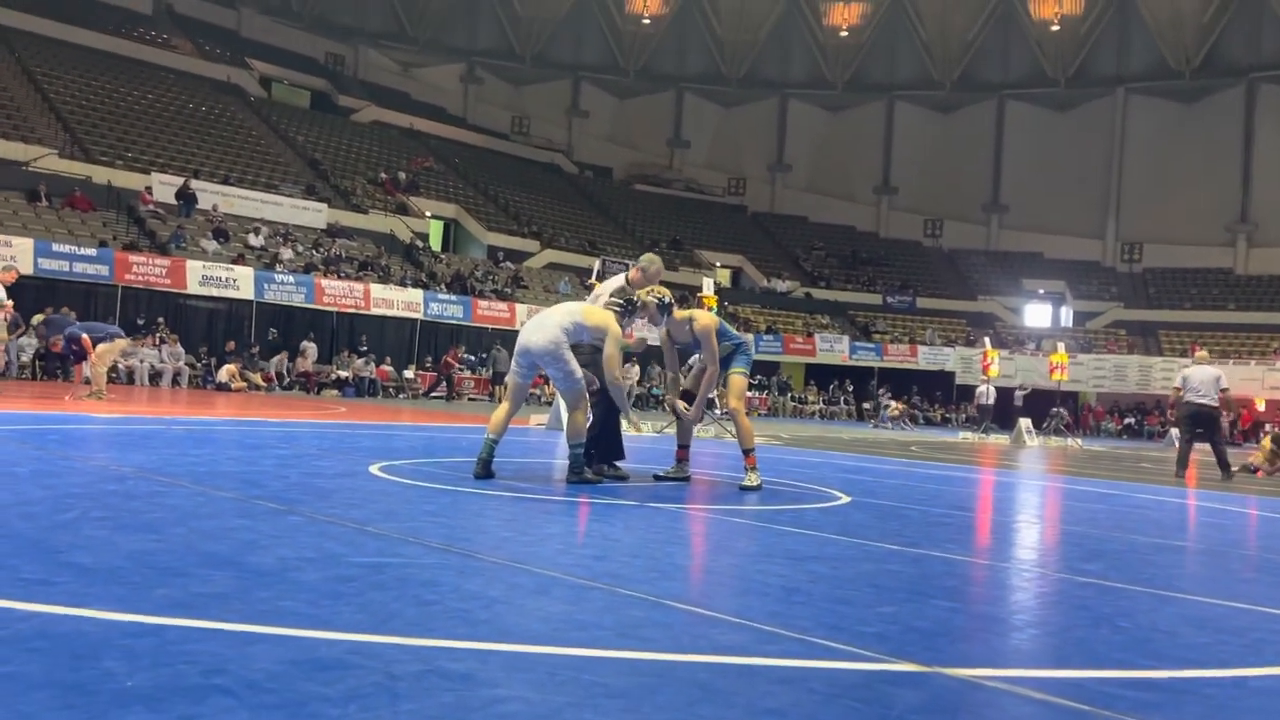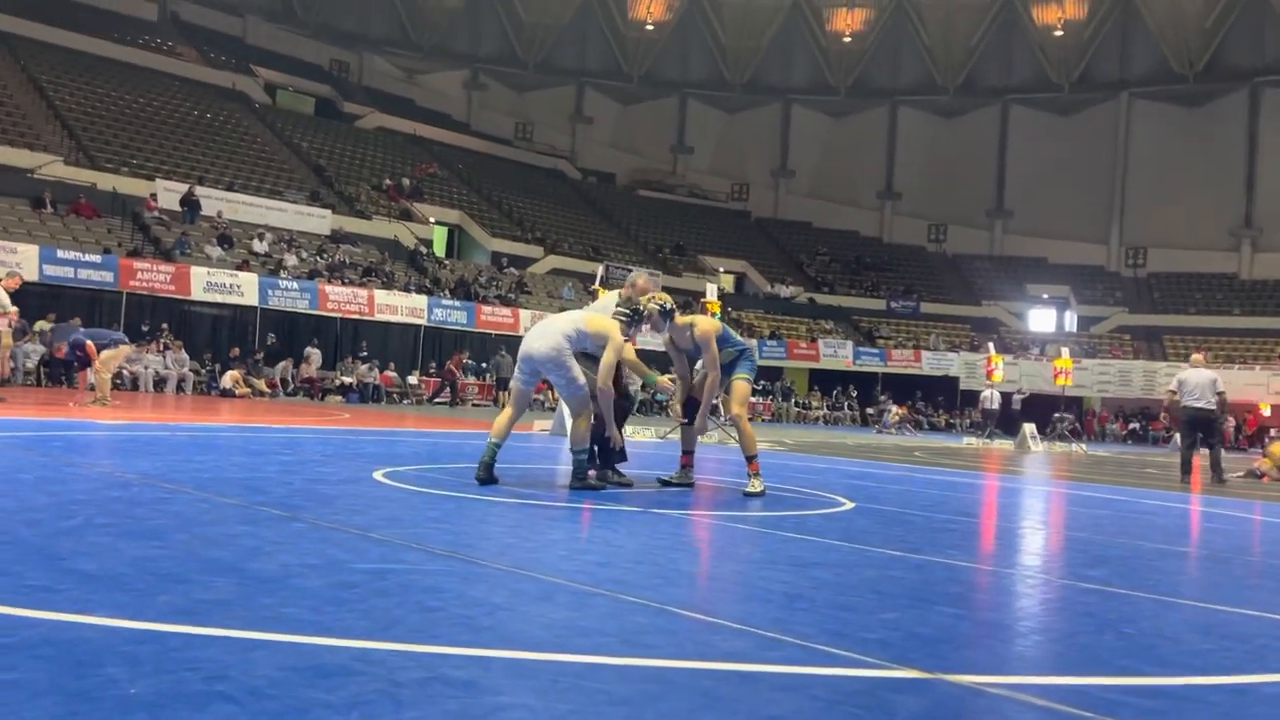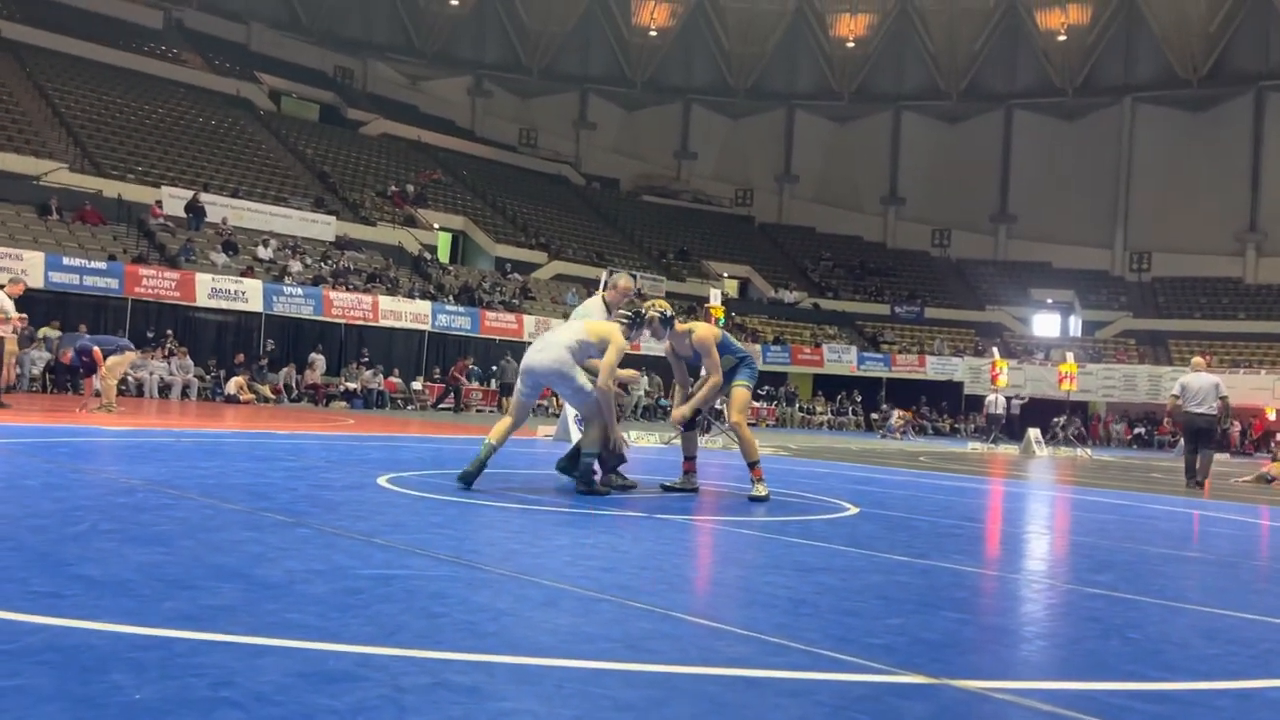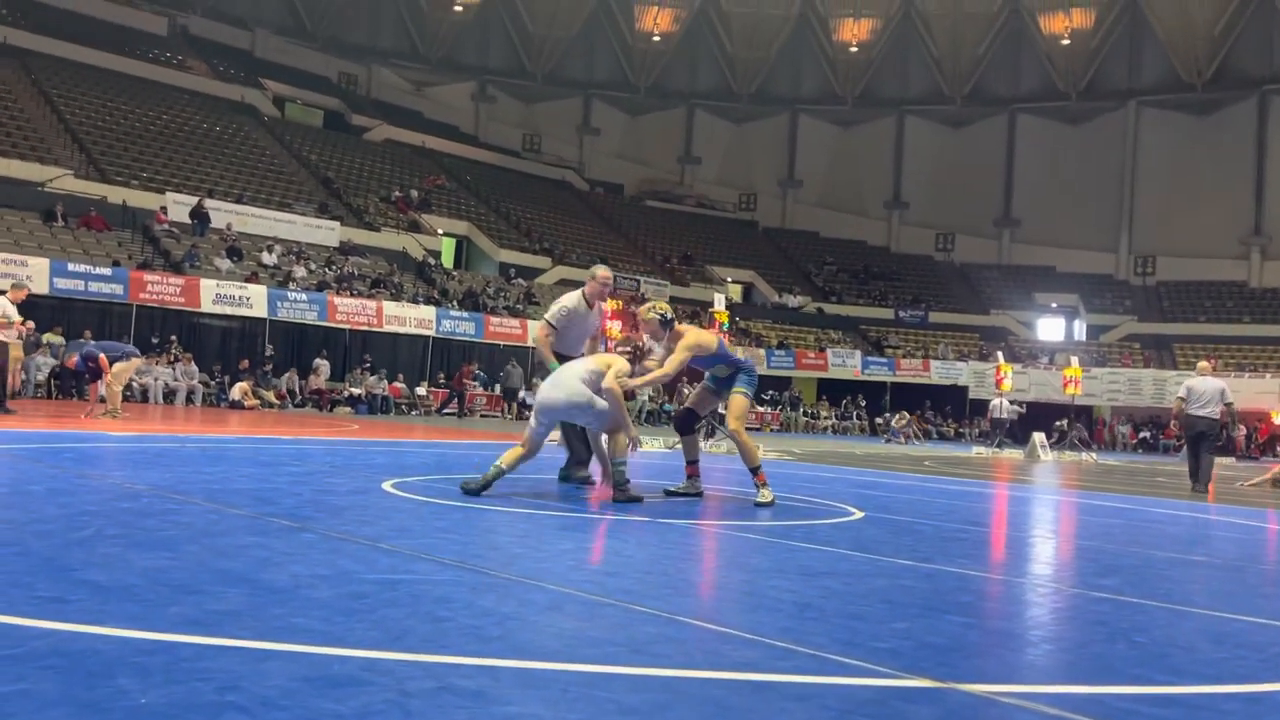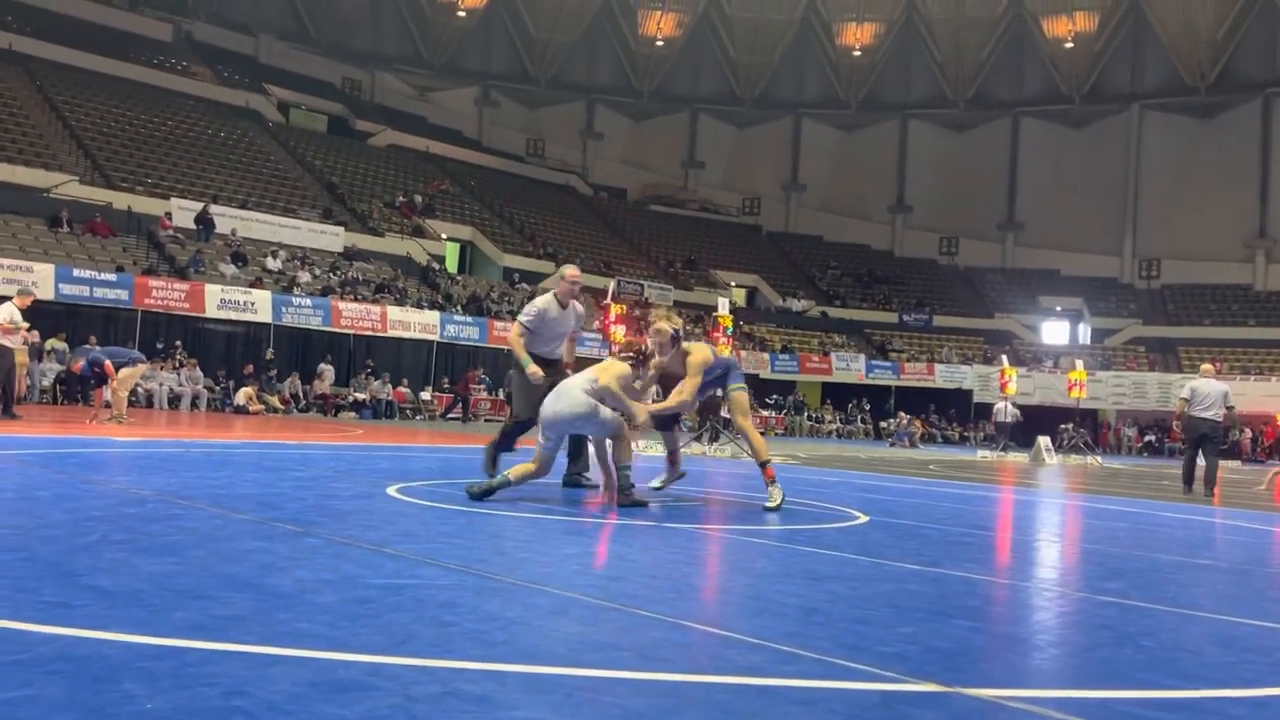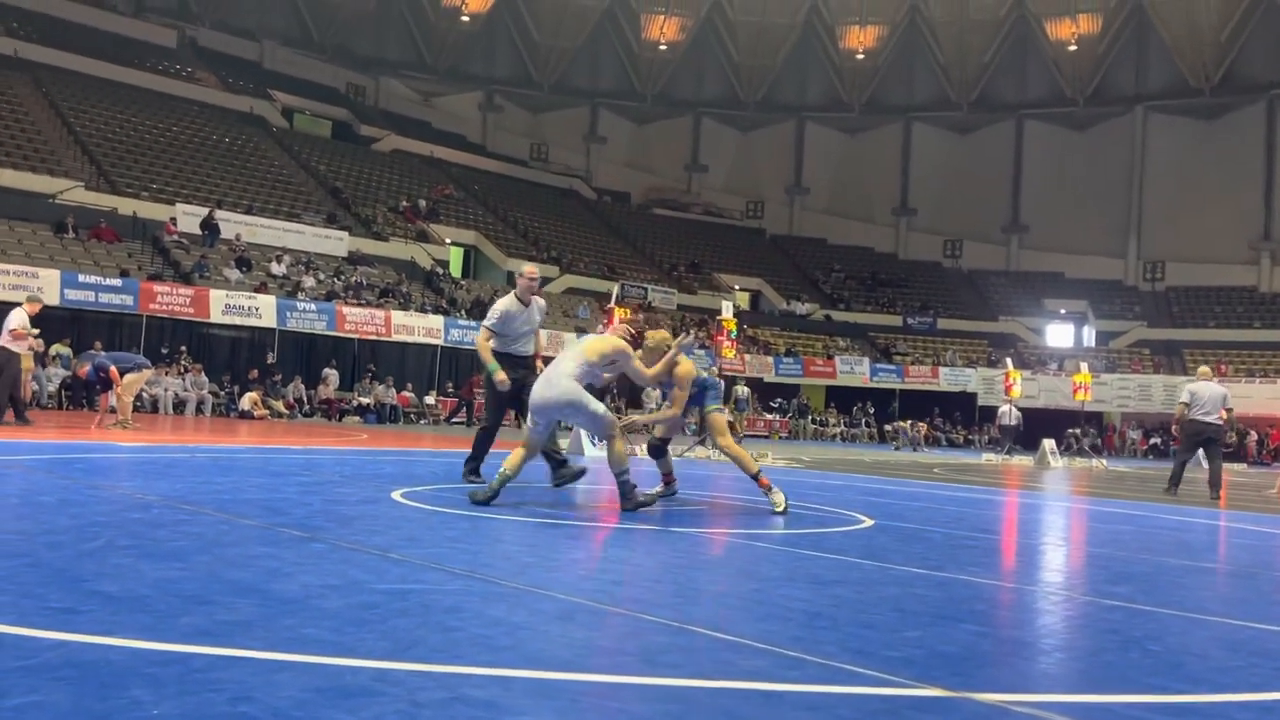
dt=0.2s
person 1, frame 1
left shoulder: (636, 292)
right shoulder: (614, 289)
left wrist: (624, 345)
right wrist: (629, 345)
left hip: (604, 346)
right hip: (587, 345)
left knee: (611, 398)
right knee: (607, 397)
left ankle: (590, 453)
right ankle: (602, 460)
person 1, frame 2
left shoulder: (629, 305)
right shoulder: (611, 307)
left hip: (600, 357)
right hip: (583, 357)
left knee: (625, 401)
right knee: (607, 404)
left ankle: (592, 450)
right ankle: (606, 466)
person 1, frame 3
left shoulder: (614, 310)
right shoulder: (594, 313)
right wrist: (617, 374)
left hip: (586, 366)
left ankle: (571, 462)
right ankle: (610, 471)
person 1, frame 4
left shoulder: (600, 309)
right shoulder: (568, 304)
right elbow: (540, 337)
right wrist: (555, 369)
left hip: (575, 362)
right hip: (553, 362)
left ankle: (574, 469)
right ankle: (577, 465)
person 1, frame 5
left shoulder: (577, 310)
right shoulder: (540, 306)
right elbow: (514, 337)
left wrist: (568, 368)
right wrist: (529, 366)
left hip: (555, 366)
right hip: (530, 365)
right knee: (525, 416)
left ankle: (575, 472)
right ankle: (495, 451)
person 1, frame 6
left shoulder: (540, 305)
right shoulder: (503, 307)
right elbow: (481, 341)
left wrist: (538, 359)
right wrist: (495, 371)
left hip: (527, 365)
right hip: (504, 364)
right knee: (493, 420)
left ankle: (560, 467)
right ankle: (471, 468)
person 2, frame 1
left shoulder: (700, 323)
right shoulder: (665, 334)
left elbow: (713, 369)
right elbow: (673, 373)
left wrist: (698, 407)
right wrist: (675, 399)
left hip: (737, 352)
right hip: (714, 356)
left knee: (734, 408)
right knee: (682, 404)
left ankle: (752, 470)
right ankle: (682, 466)
person 2, frame 2
left shoulder: (701, 328)
right shoulder: (670, 340)
left elbow: (713, 375)
right elbow: (684, 378)
left wrist: (703, 415)
right wrist: (677, 403)
left hip: (741, 358)
right hip: (719, 363)
left knee: (736, 414)
right knee: (687, 410)
left ankle: (755, 477)
right ankle: (686, 472)
person 2, frame 3
left shoulder: (699, 335)
right shoulder: (670, 348)
left elbow: (716, 379)
right elbow: (682, 383)
left wrist: (689, 407)
right wrist: (676, 410)
left hip: (742, 366)
right hip: (719, 371)
left knee: (736, 421)
right knee: (685, 418)
left ankle: (759, 481)
right ankle: (689, 477)
person 2, frame 4
left shoulder: (690, 339)
right shoulder: (670, 342)
left elbow: (666, 374)
right elbow: (658, 366)
left wrist: (632, 384)
left hip: (742, 374)
right hip: (719, 376)
left knee: (734, 429)
right knee: (682, 420)
left ankle: (763, 486)
right ankle: (693, 482)
person 2, frame 5
left shoulder: (696, 357)
right shoulder: (663, 358)
left elbow: (685, 399)
right elbow: (646, 383)
left wrist: (648, 409)
left hip: (726, 373)
right hip: (702, 378)
left knee: (743, 425)
right knee: (664, 417)
left ankle: (773, 486)
right ankle: (673, 470)
person 2, frame 6
left shoulder: (682, 369)
right shoulder: (645, 358)
left elbow: (676, 413)
left wrist: (644, 420)
left hip: (706, 390)
right hip: (682, 393)
left knee: (723, 443)
right knee: (656, 446)
left ankle: (770, 489)
right ankle: (669, 484)
person 3, frame 1
left shoulder: (587, 310)
right shoulder: (613, 328)
right elbow: (613, 379)
right wrist: (627, 413)
left hip: (526, 335)
right hip: (549, 342)
left knee: (510, 403)
right knee: (578, 405)
left ankle: (483, 462)
right ankle: (576, 469)
person 3, frame 2
left shoulder: (597, 320)
right shoulder: (615, 337)
right elbow: (603, 385)
right wrist: (611, 425)
left hip: (529, 342)
right hip: (552, 349)
left knee: (514, 408)
right knee: (582, 412)
left ankle: (485, 466)
right ankle: (580, 475)
person 3, frame 3
left shoulder: (596, 327)
right shoulder: (618, 339)
right elbow: (603, 385)
right wrist: (613, 426)
left hip: (532, 357)
right hip: (556, 362)
left knee: (513, 419)
right knee: (596, 416)
left ankle: (477, 464)
right ankle: (586, 480)
person 3, frame 4
right shoulder: (623, 365)
left elbow: (592, 431)
right elbow: (609, 386)
left wrist: (605, 463)
right wrist: (629, 426)
left hip: (546, 393)
right hip: (571, 394)
left knee: (527, 449)
right knee: (617, 426)
left ankle: (484, 480)
right ankle: (620, 489)
person 3, frame 5
right shoulder: (624, 370)
left elbow: (597, 436)
right elbow: (605, 385)
left wrist: (607, 473)
right wrist: (633, 410)
left hip: (549, 410)
right hip: (575, 407)
left knee: (539, 468)
right knee: (621, 433)
left ankle: (491, 485)
right ankle: (625, 492)
person 3, frame 6
left shoulder: (595, 340)
right shoulder: (618, 345)
right elbow: (647, 379)
right wrist: (674, 351)
left hip: (539, 393)
right hip: (564, 392)
left knee: (527, 447)
right knee: (614, 433)
left ankle: (492, 488)
right ankle: (628, 496)
